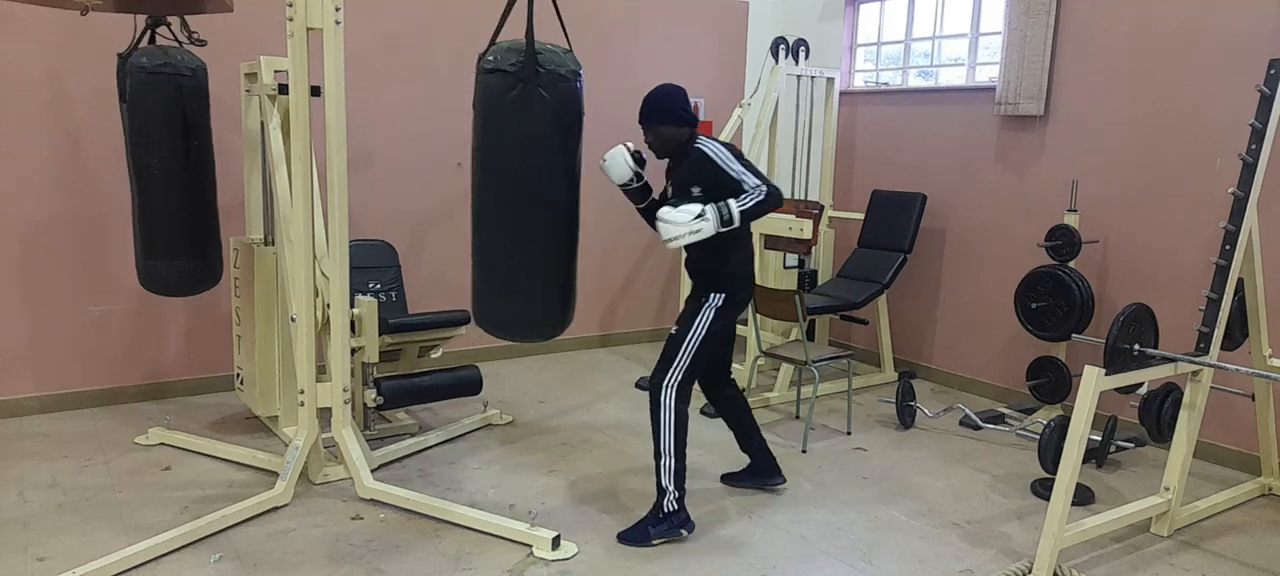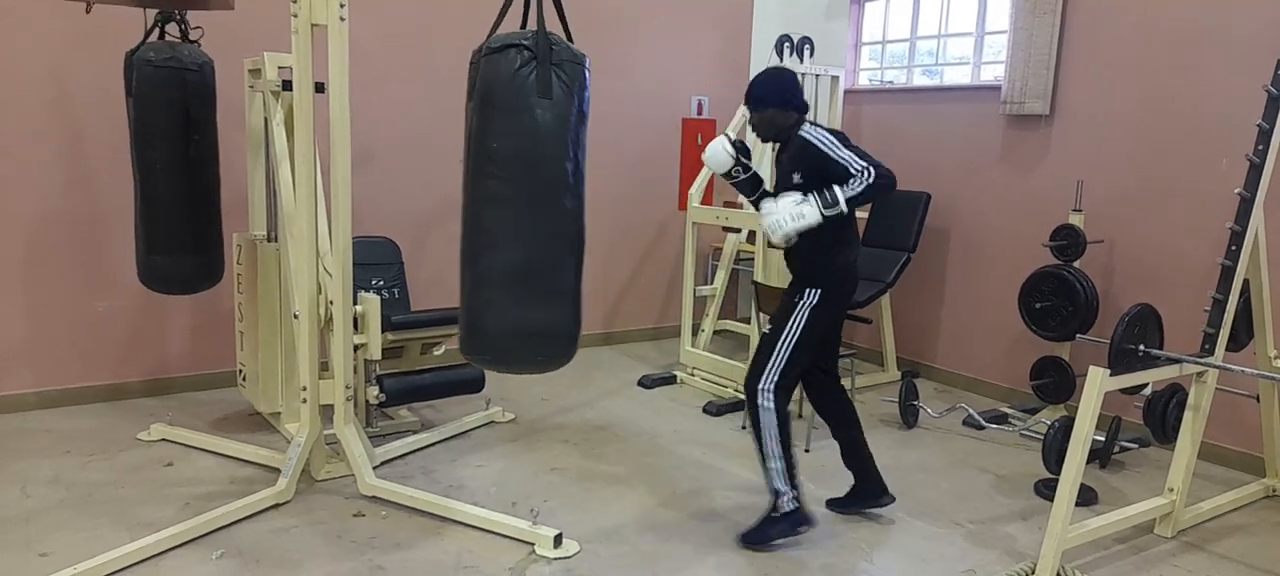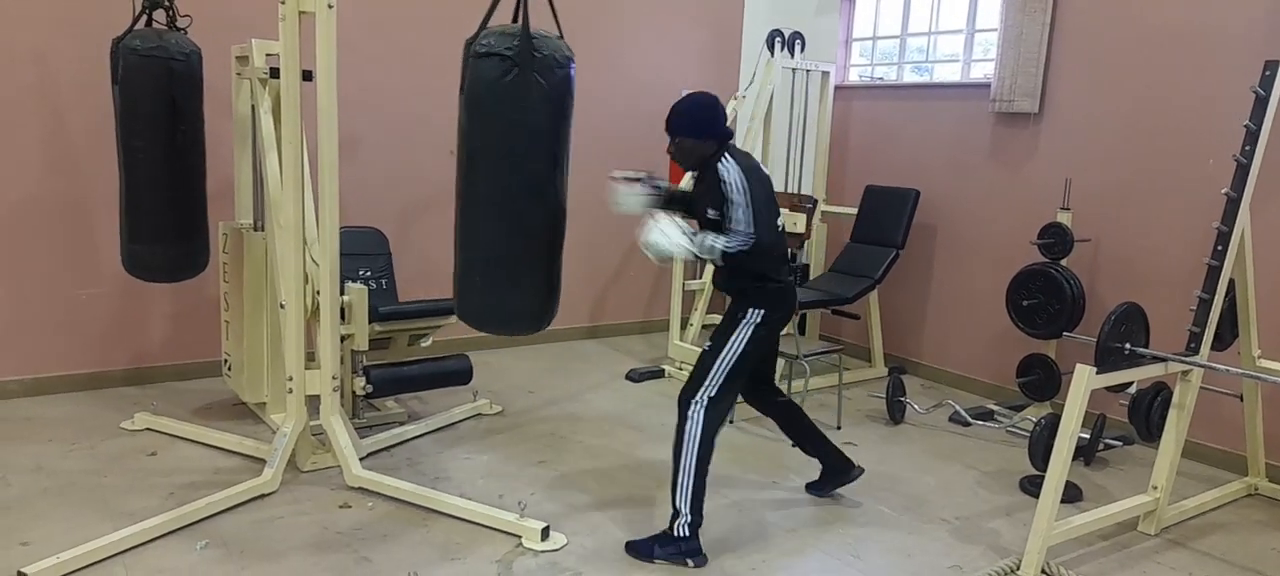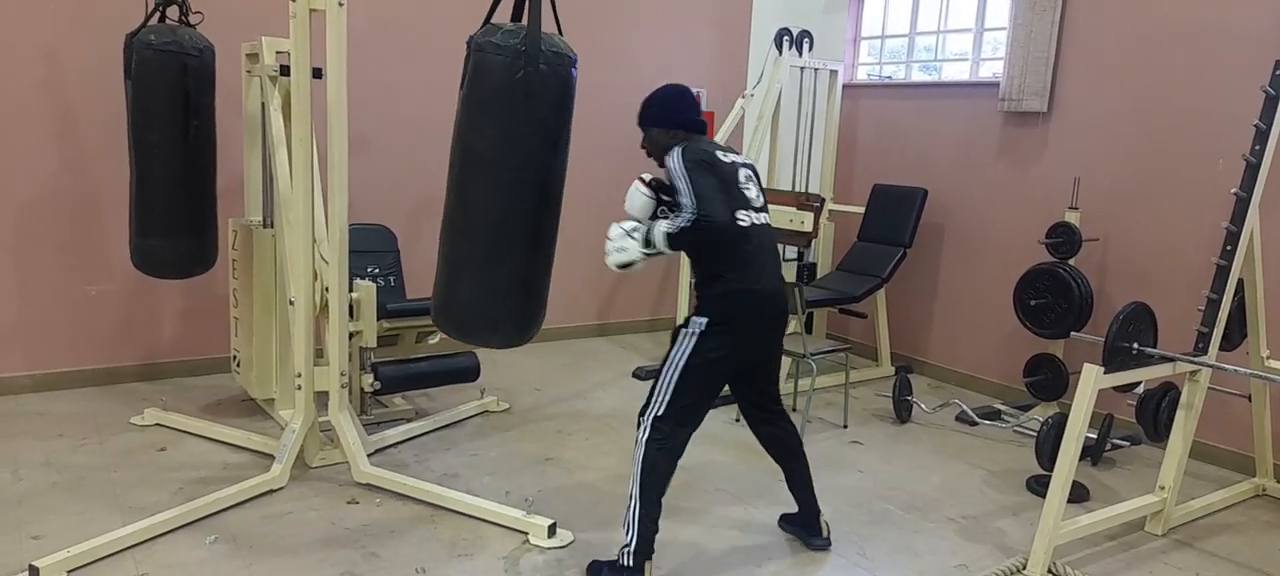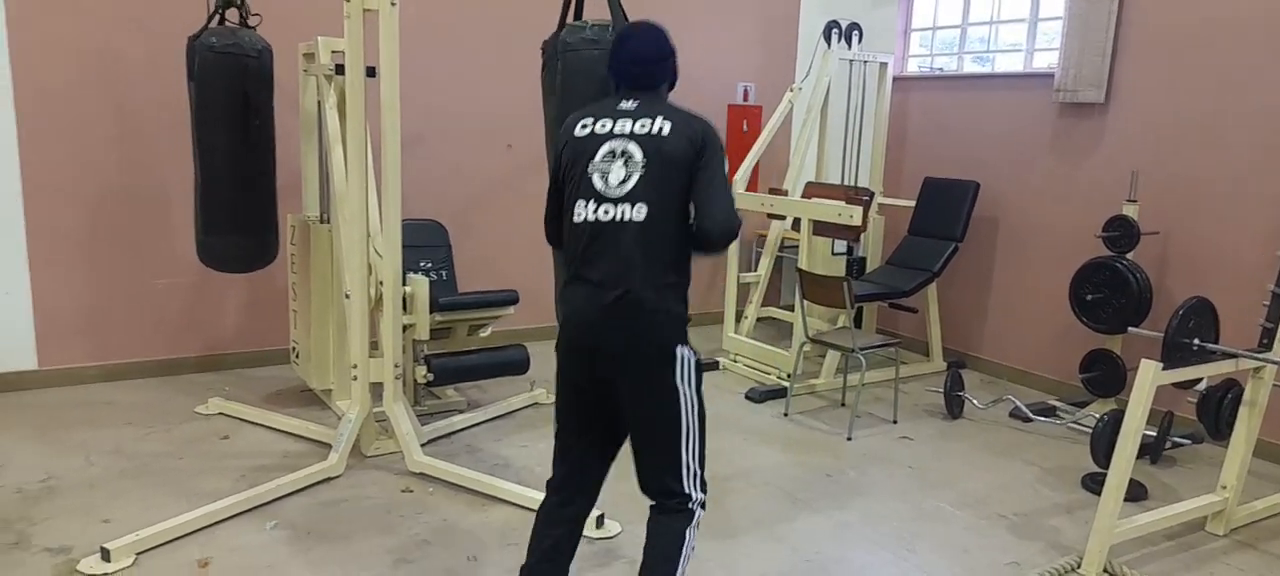
dt=1s
person 1, frame 1
left shoulder: (712, 155)
right shoulder: (678, 166)
left elbow: (768, 195)
right elbow: (666, 225)
left wrist: (710, 217)
right wrist: (635, 186)
left hip: (723, 287)
right hip: (714, 284)
left knee: (668, 386)
right knee: (714, 376)
left ankle: (672, 510)
right ankle: (764, 466)
person 1, frame 2
left shoulder: (814, 140)
right shoulder: (790, 148)
left elbow: (880, 180)
right elbow: (777, 208)
left wrist: (815, 208)
right wrist: (741, 168)
left hip: (823, 282)
right hip: (817, 279)
left knee: (765, 386)
right knee: (821, 381)
left ankle: (787, 506)
right ankle: (869, 486)
person 1, frame 3
left shoulder: (730, 169)
right shoulder: (712, 169)
left elbow: (745, 241)
right elbow: (693, 209)
left wrist: (685, 242)
right wrist: (656, 195)
left hip: (758, 304)
right hip: (747, 297)
left knee: (699, 402)
right knee: (758, 390)
left ankle: (684, 535)
right ankle: (838, 466)
person 1, frame 4
left shoulder: (686, 157)
right shoulder: (734, 160)
left elbow: (702, 220)
left wrist: (647, 238)
right wrist: (662, 198)
left hip: (724, 311)
right hip: (770, 305)
left knee: (662, 427)
right knee: (767, 412)
right ankle: (812, 520)
person 1, frame 5
left shoulder: (575, 130)
right shoulder: (692, 131)
right elbow: (716, 231)
right wrist: (676, 224)
left hip: (580, 326)
right hip: (653, 331)
left knee: (570, 476)
right knee: (675, 493)
